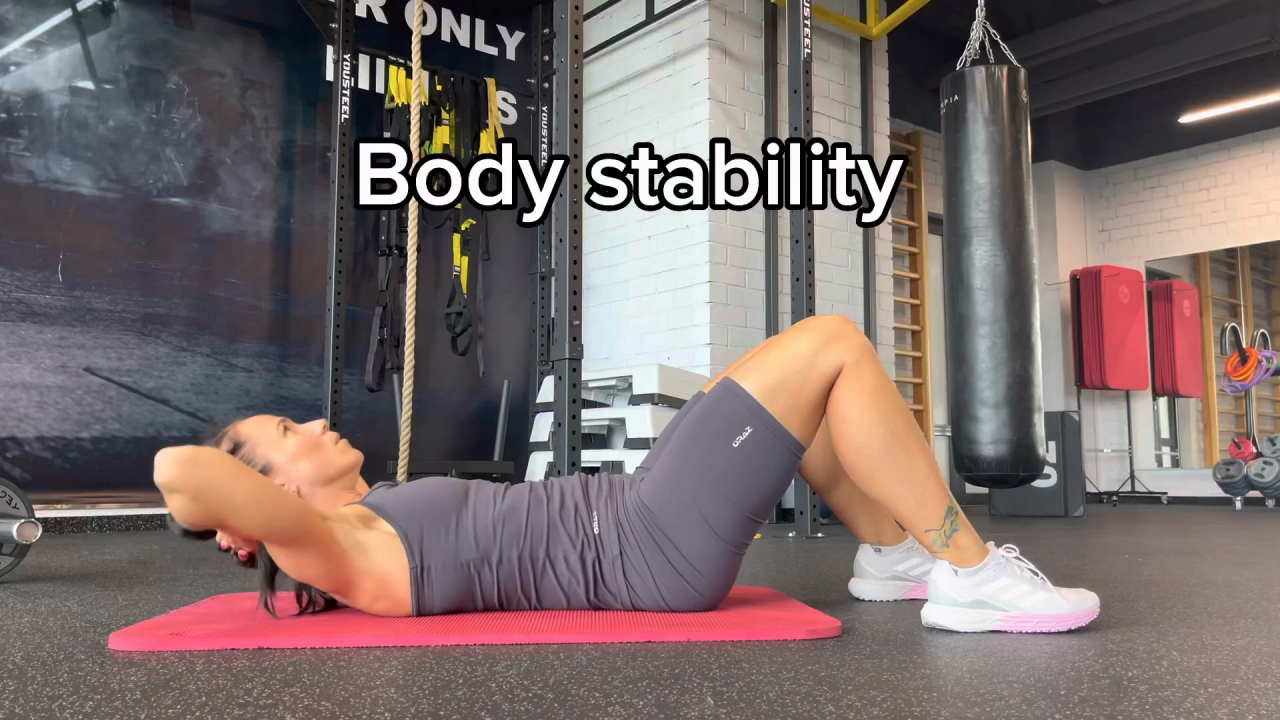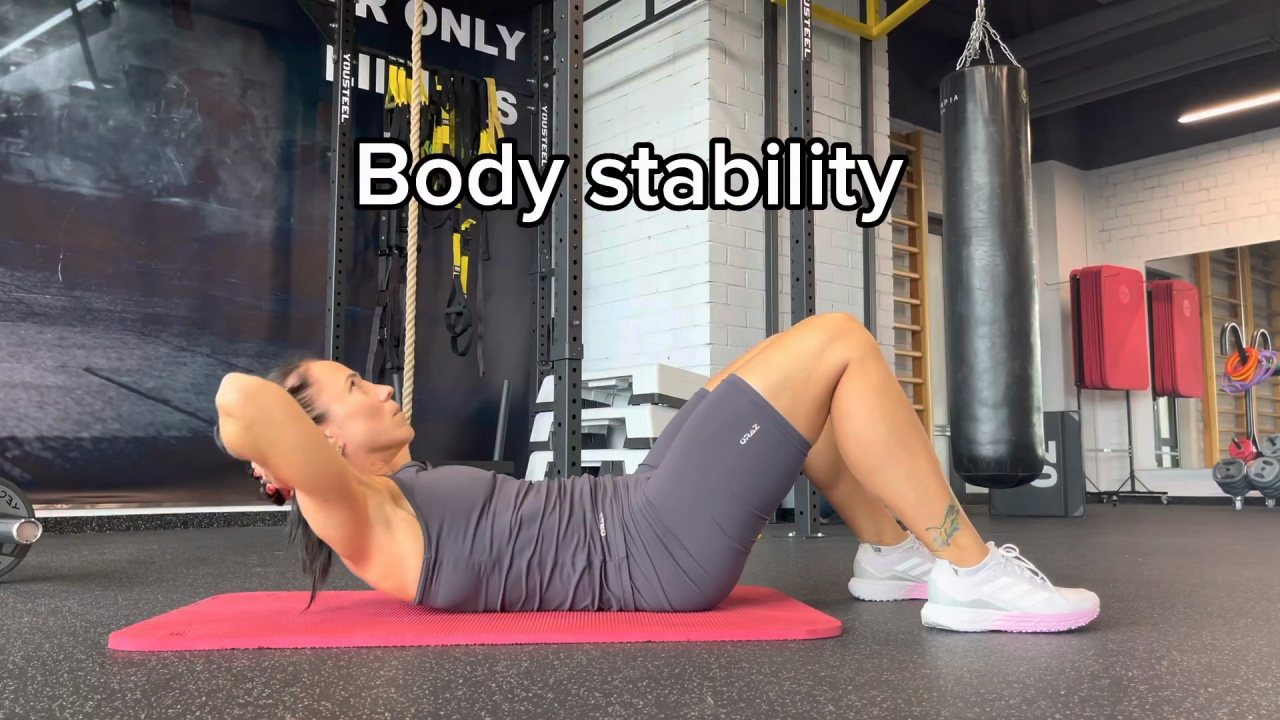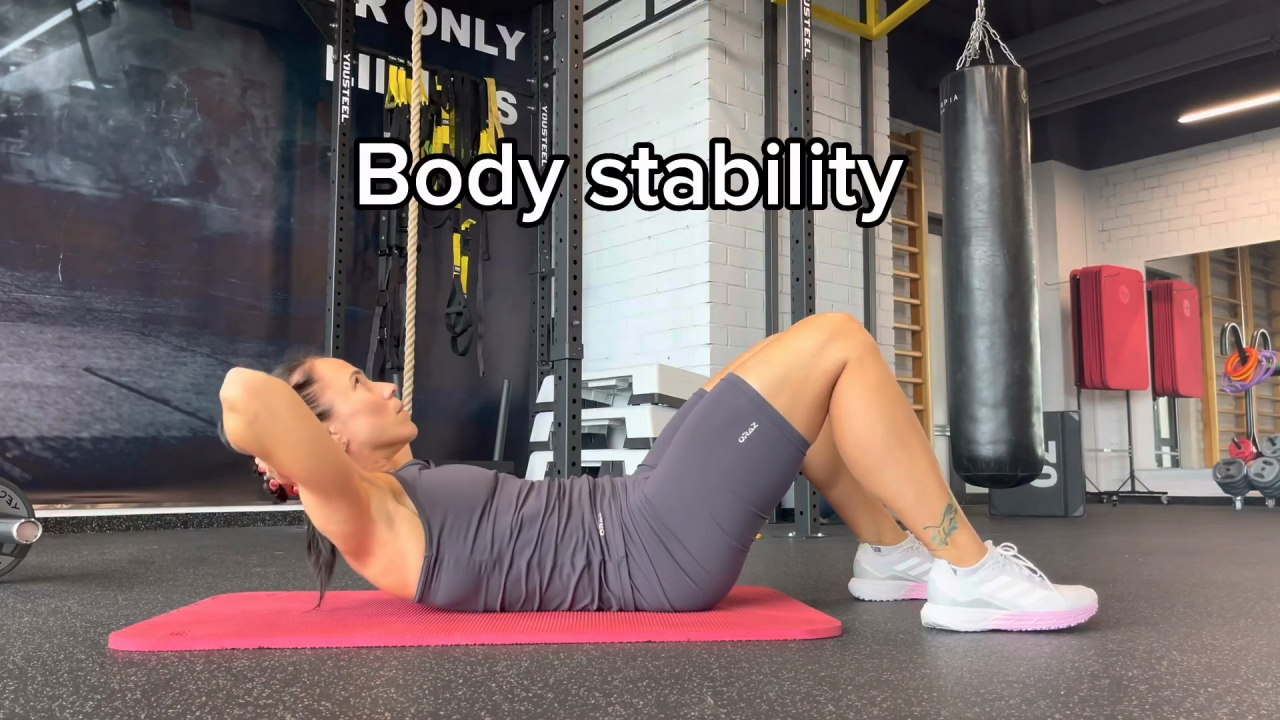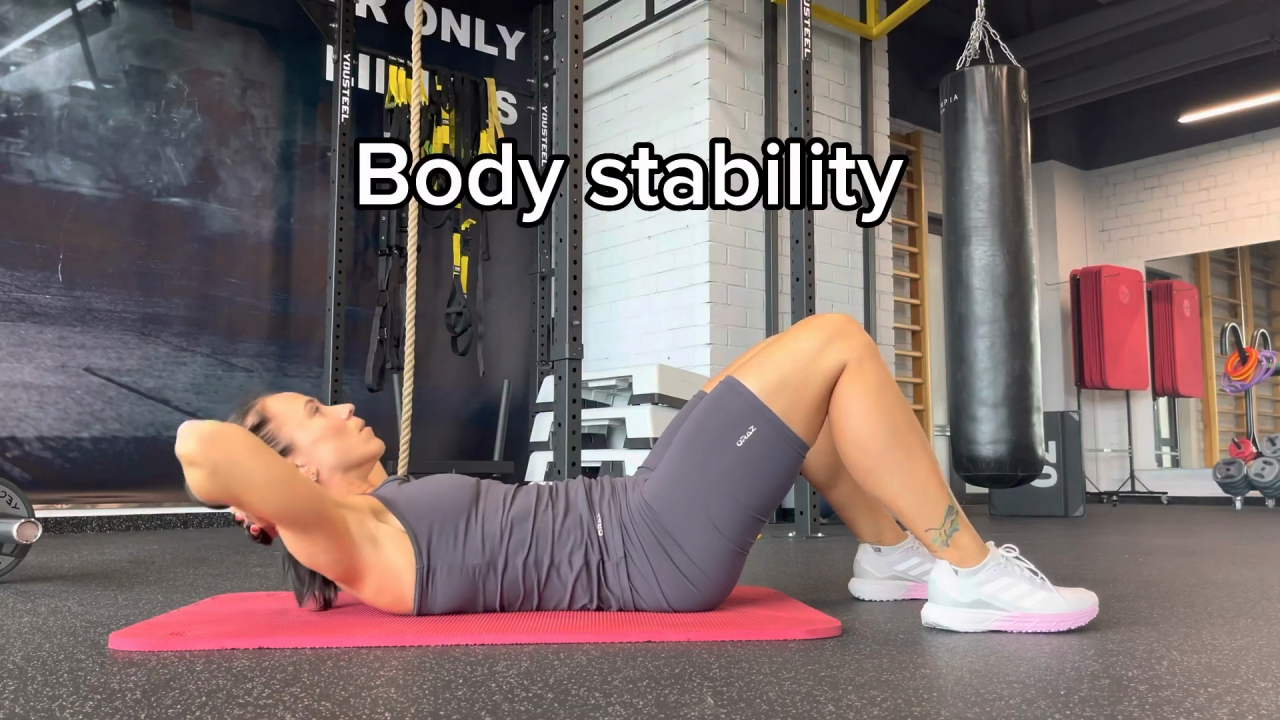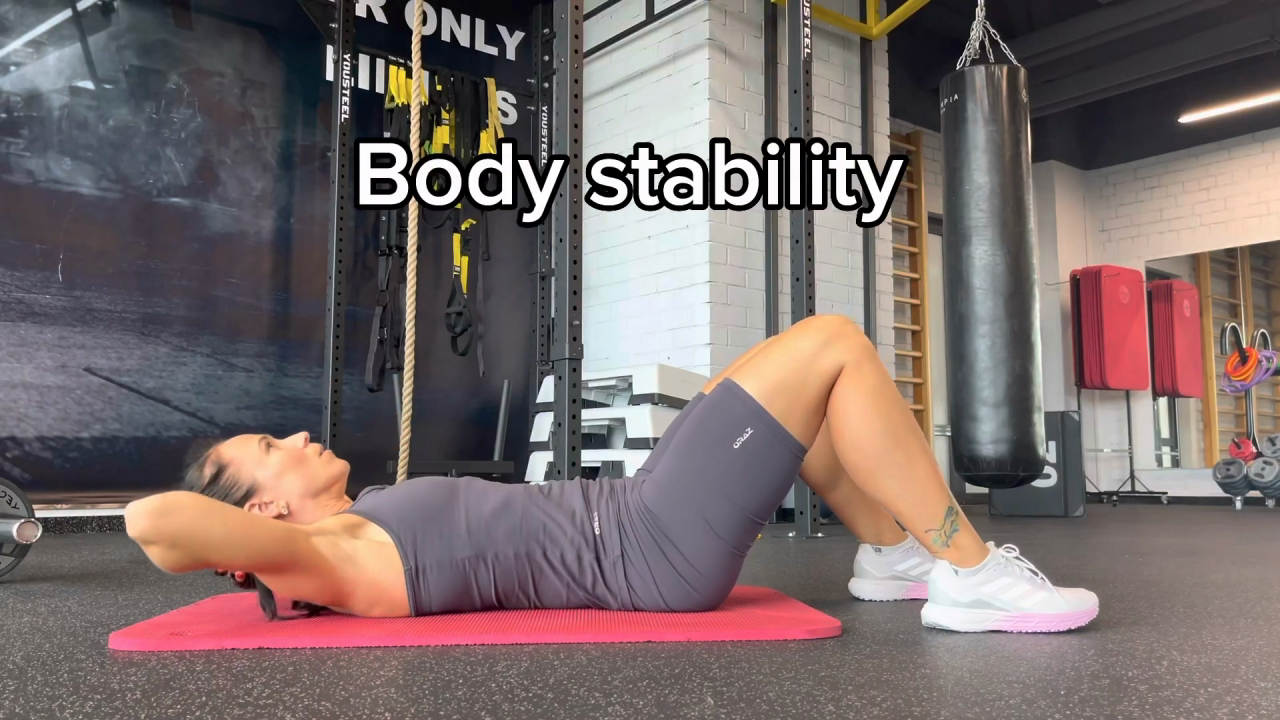
dt=0.3s
person 1, frame 1
left shoulder: (368, 524)
right shoulder: (347, 552)
right elbow: (179, 473)
right wrist: (232, 512)
left hip: (633, 522)
right hip: (656, 553)
left knee: (811, 373)
right knee: (836, 346)
left ankle: (890, 555)
right ankle: (971, 576)
person 1, frame 2
left shoulder: (393, 504)
right shoulder: (367, 522)
right elbow: (239, 397)
right wrist: (281, 435)
left hip: (636, 515)
right hip: (658, 554)
left knee: (816, 374)
right knee: (839, 342)
left ankle: (891, 555)
right ankle: (971, 577)
person 1, frame 3
left shoulder: (394, 499)
right shoulder: (366, 518)
right elbow: (244, 391)
right wrist: (279, 453)
left hip: (638, 520)
right hip: (657, 553)
left knee: (813, 372)
right knee: (839, 342)
left ankle: (890, 556)
right ankle: (970, 575)
person 1, frame 4
left shoulder: (377, 516)
right shoulder: (353, 543)
right elbow: (199, 443)
right wrist: (250, 471)
left hip: (633, 518)
right hip: (656, 553)
left knee: (808, 375)
right knee: (839, 344)
left ankle: (892, 554)
right ankle: (973, 576)
person 1, frame 5
left shoulder: (361, 528)
right shoulder: (339, 562)
right elbow: (150, 520)
right wrist: (250, 550)
left hip: (635, 519)
right hip: (658, 551)
left knee: (807, 371)
right knee: (836, 344)
left ankle: (890, 556)
right ankle: (973, 576)
